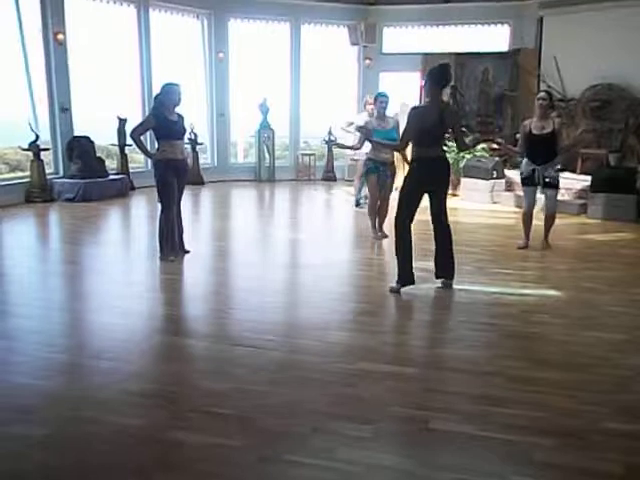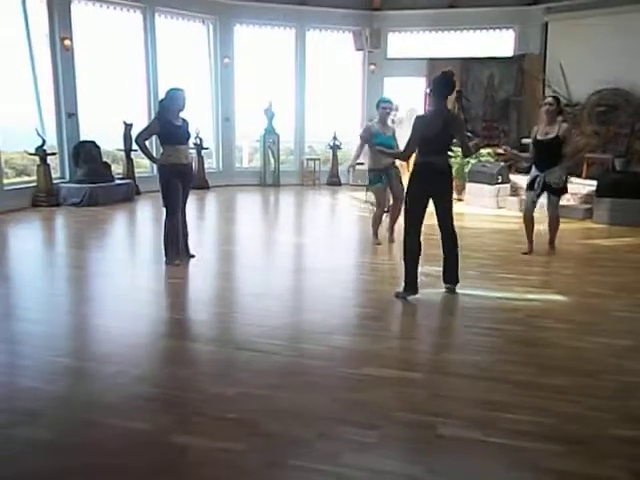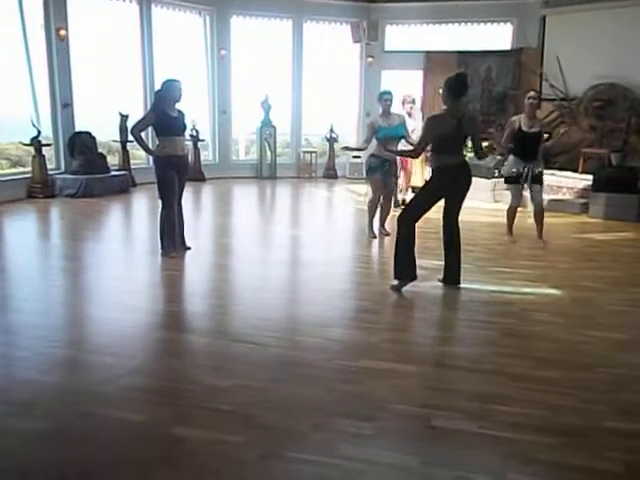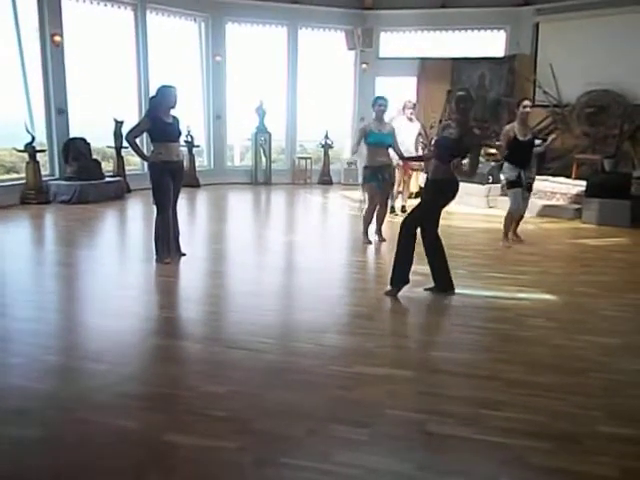
dt=0.7s
person 1, frame 1
left shoulder: (418, 111)
right shoulder: (451, 112)
left elbow: (401, 146)
right elbow: (461, 146)
left wrist: (373, 140)
right wrist: (476, 142)
left hip: (420, 169)
right hip: (441, 168)
left knee: (403, 221)
right knee: (440, 219)
left ankle: (404, 279)
right ankle: (446, 275)
person 1, frame 2
left shoulder: (423, 120)
right shoulder: (456, 120)
left elbow: (405, 155)
right elbow: (467, 152)
left wrist: (378, 149)
right wrist: (477, 145)
left hip: (422, 176)
right hip: (444, 176)
left knee: (412, 230)
right knee: (446, 225)
left ankle: (410, 285)
right ankle: (451, 279)
person 1, frame 3
left shoulder: (435, 120)
right shoulder: (471, 121)
left elbow: (416, 153)
right elbow: (479, 154)
left wrist: (388, 149)
left hip: (442, 177)
right hip: (462, 175)
left knee: (406, 219)
right knee: (451, 222)
left ankle: (405, 274)
right ankle: (451, 276)
person 1, frame 4
left shoulder: (471, 136)
right shoulder: (445, 126)
left elbow: (472, 171)
left wrist: (460, 170)
left hip: (445, 186)
right hip: (431, 183)
left knee: (409, 224)
right knee: (428, 231)
left ankle: (399, 280)
right ankle: (443, 283)
person 2, frame 1
left shoulder: (180, 117)
right shoulder: (156, 116)
right elbow: (135, 134)
left wrist: (184, 153)
right wrist: (149, 154)
left hip: (181, 164)
right hip: (165, 165)
left knee: (176, 205)
right knee: (168, 206)
left ankle: (178, 245)
right ankle: (167, 250)
person 2, frame 2
left shoulder: (184, 122)
right shoulder: (161, 122)
right elbow: (139, 139)
left wrist: (188, 158)
right wrist: (154, 159)
left hip: (186, 168)
right hip: (169, 169)
left knee: (181, 210)
right knee: (172, 211)
left ankle: (183, 250)
right ankle: (172, 254)
person 2, frame 3
left shoulder: (180, 114)
right shoulder: (157, 113)
right elbow: (135, 130)
left wrist: (184, 149)
right wrist: (150, 151)
left hip: (182, 160)
right hip: (165, 161)
left knee: (177, 201)
right knee: (168, 203)
left ankle: (179, 242)
right ankle: (168, 246)
person 2, frame 4
left shoulder: (175, 120)
right shoulder: (152, 119)
right elbow: (130, 136)
left wrist: (179, 155)
right wrist: (145, 157)
left hip: (177, 166)
right hip: (160, 167)
left knee: (173, 207)
right knee: (163, 209)
left ankle: (174, 248)
right ankle: (163, 252)
person 3, frame 1
left shoulder: (556, 123)
right shoulder: (526, 124)
left elbow: (559, 148)
right elbow: (521, 151)
right wrist: (505, 146)
left hip: (550, 168)
right hip: (530, 167)
left knee: (551, 207)
right knee: (528, 206)
left ankle: (545, 238)
right ankle: (526, 239)
person 3, frame 2
left shoulder: (563, 128)
right shoulder: (536, 130)
right elbow: (532, 156)
right wrist: (513, 153)
left hip: (555, 173)
right hip: (537, 173)
left knee: (552, 211)
right knee: (527, 209)
left ankle: (551, 243)
right ankle: (530, 244)
person 3, frame 3
left shoulder: (540, 124)
right shoulder: (514, 121)
left elbow: (540, 148)
right elbow: (504, 145)
left hip: (534, 165)
right hip: (516, 164)
left knee: (538, 201)
right knee: (516, 202)
left ankle: (540, 235)
right ankle: (509, 232)
person 3, frame 4
left shoulder: (530, 130)
right shoulder: (509, 129)
left elbow: (531, 152)
right elbow: (502, 154)
left wrist: (547, 144)
right wrist: (500, 149)
left hip: (527, 171)
right hip: (512, 170)
left knee: (523, 207)
right knee: (515, 206)
left ankle: (513, 232)
right ankle: (505, 237)
person 4, frame 1
left shoulder: (394, 122)
right shoulder: (369, 123)
right elbow: (359, 144)
right wrist: (347, 146)
left hip: (389, 165)
right hip: (372, 163)
left knee: (385, 199)
right knee: (374, 197)
left ankle: (380, 227)
right ankle: (373, 228)
person 4, frame 2
left shoulder: (392, 129)
right shoulder: (370, 127)
left elbow: (395, 150)
right elbow: (360, 147)
right wrist: (353, 162)
left hip: (391, 168)
right hip: (375, 171)
left knee: (399, 198)
right knee: (381, 205)
left ankle: (391, 230)
right ankle: (375, 235)
person 4, frame 3
left shoulder: (400, 118)
right shoulder: (374, 122)
left elbow: (407, 138)
right elbow: (366, 143)
right wrist: (354, 148)
left hip: (392, 162)
right hip: (376, 160)
left knee: (388, 196)
right knee: (376, 195)
left ankle: (382, 225)
right ankle: (370, 227)
person 4, frame 4
left shoulder: (390, 128)
right shoulder: (366, 127)
left elbow: (396, 149)
right elbow: (357, 145)
right wrist: (353, 156)
left hip: (387, 168)
right hip: (370, 169)
left knee: (384, 203)
right knee: (373, 203)
left ankle: (379, 230)
right ankle: (365, 233)
